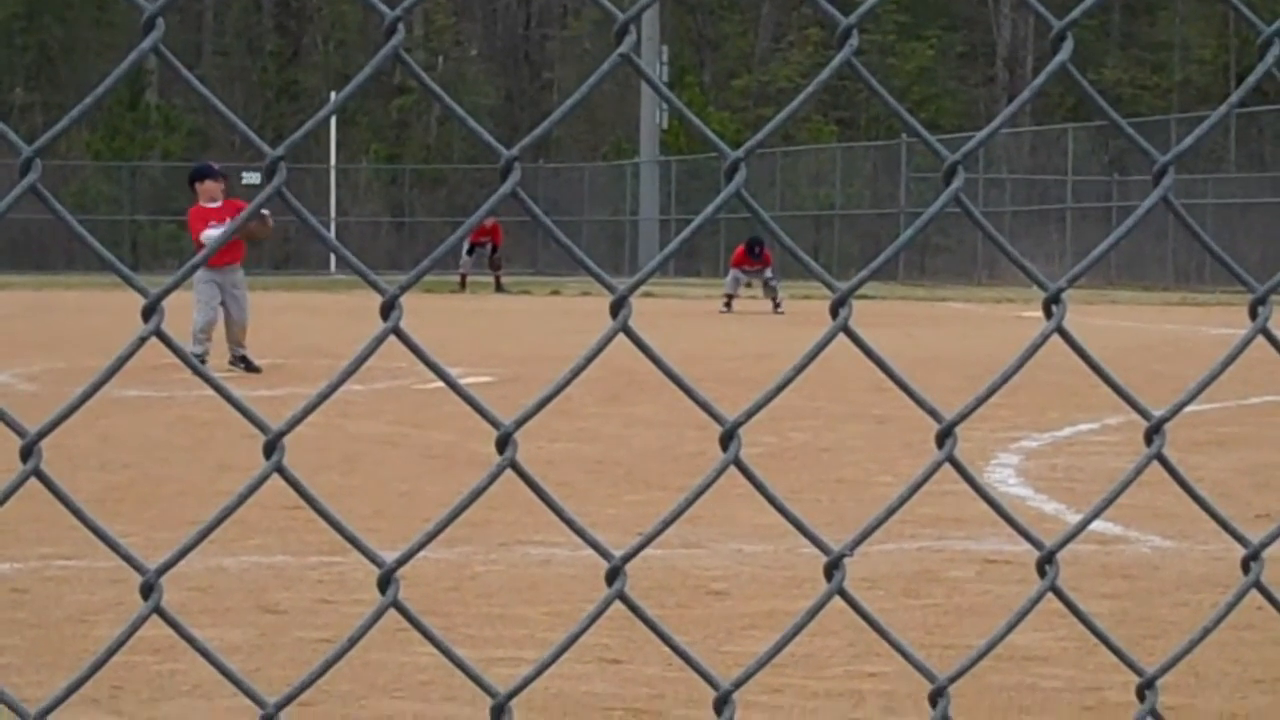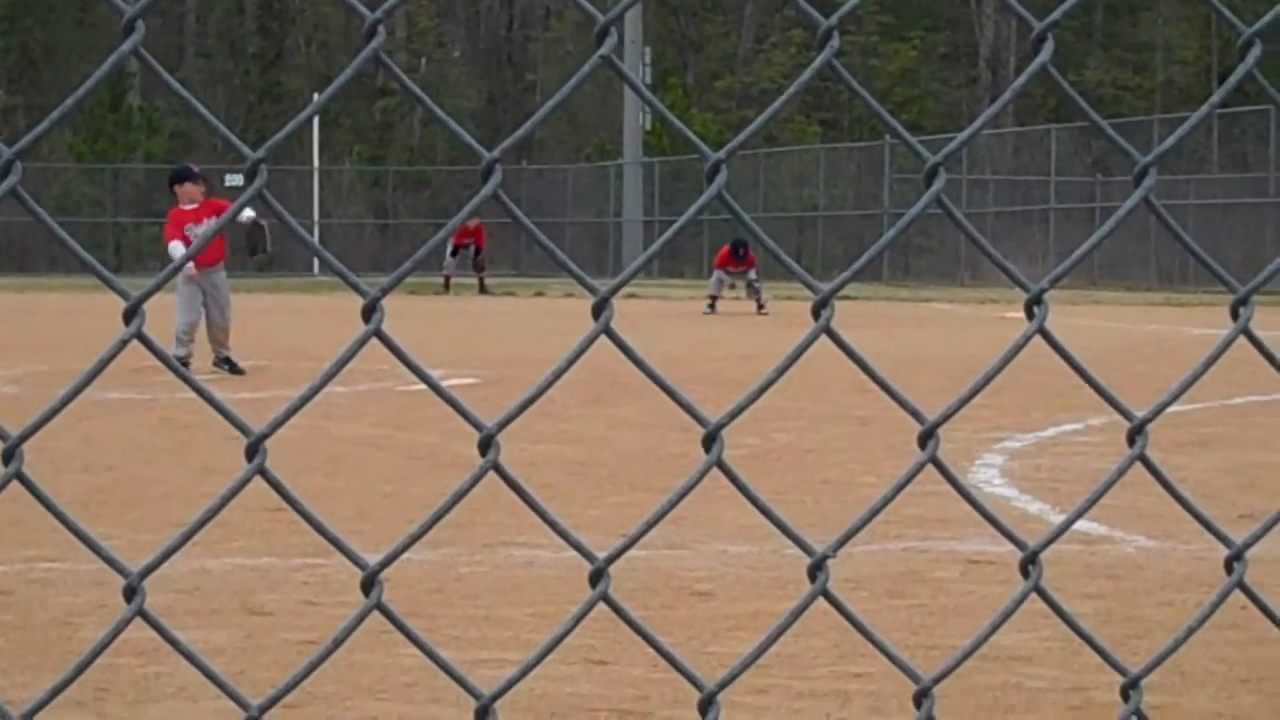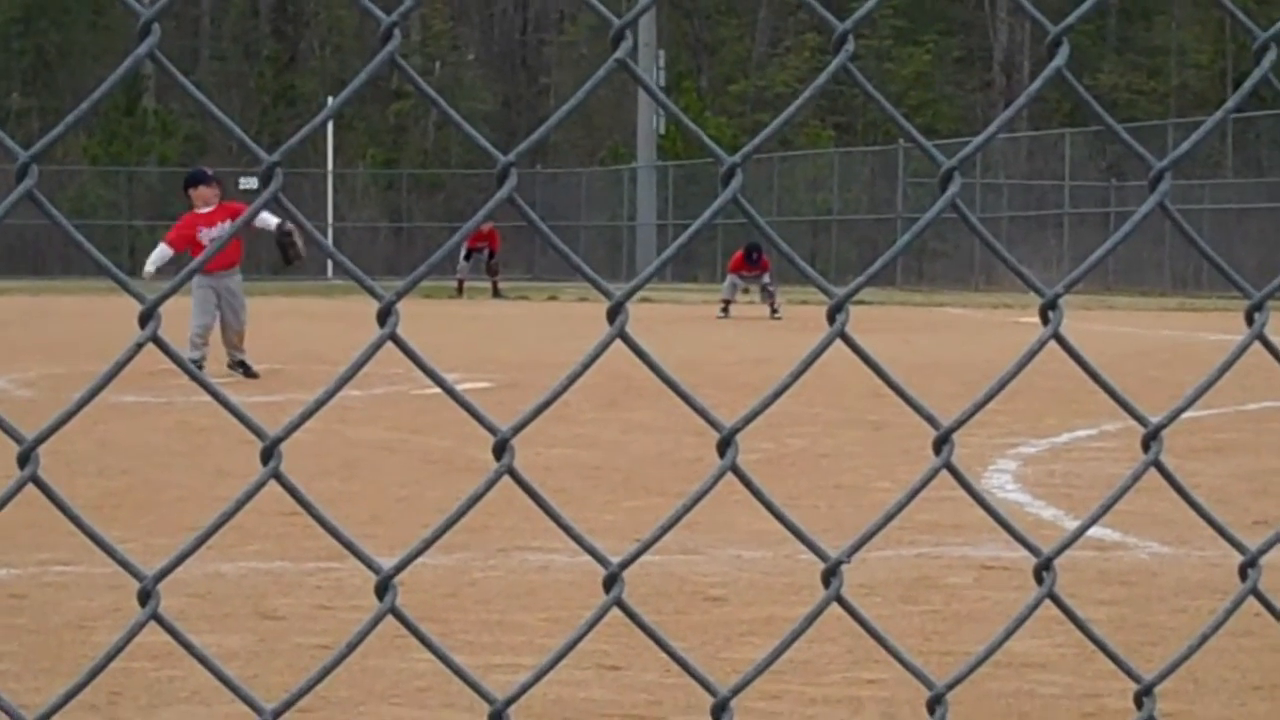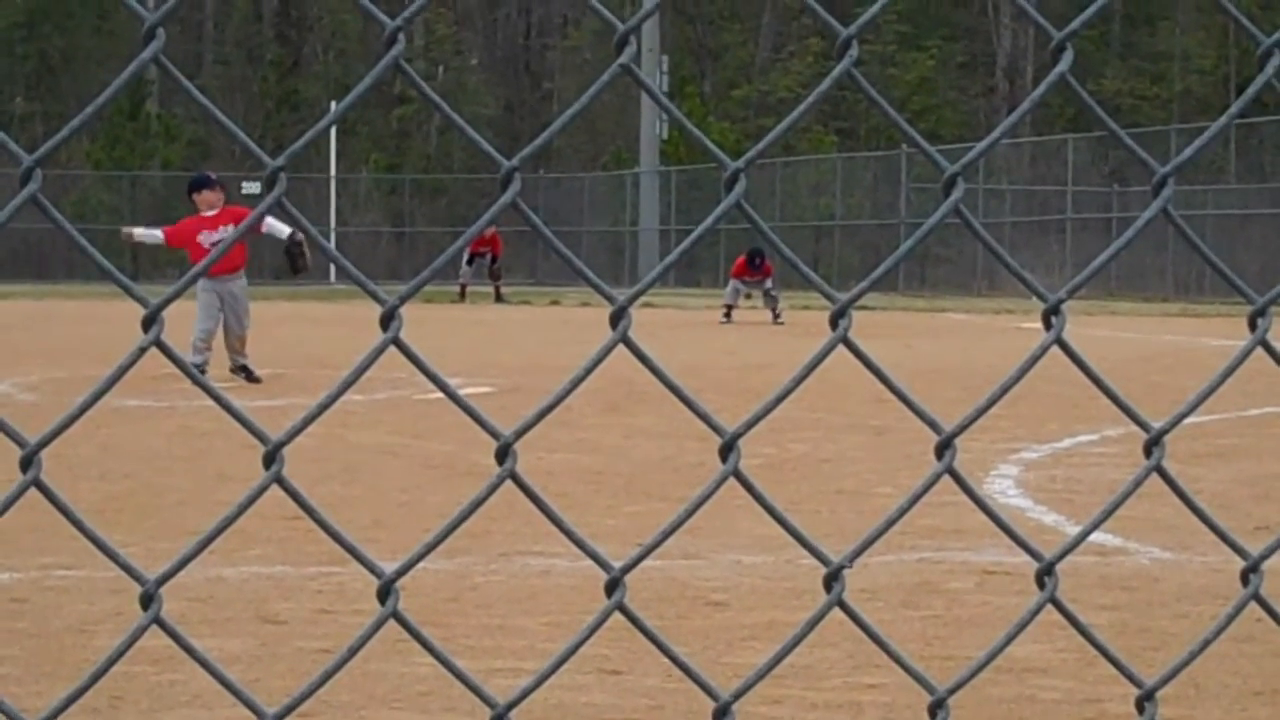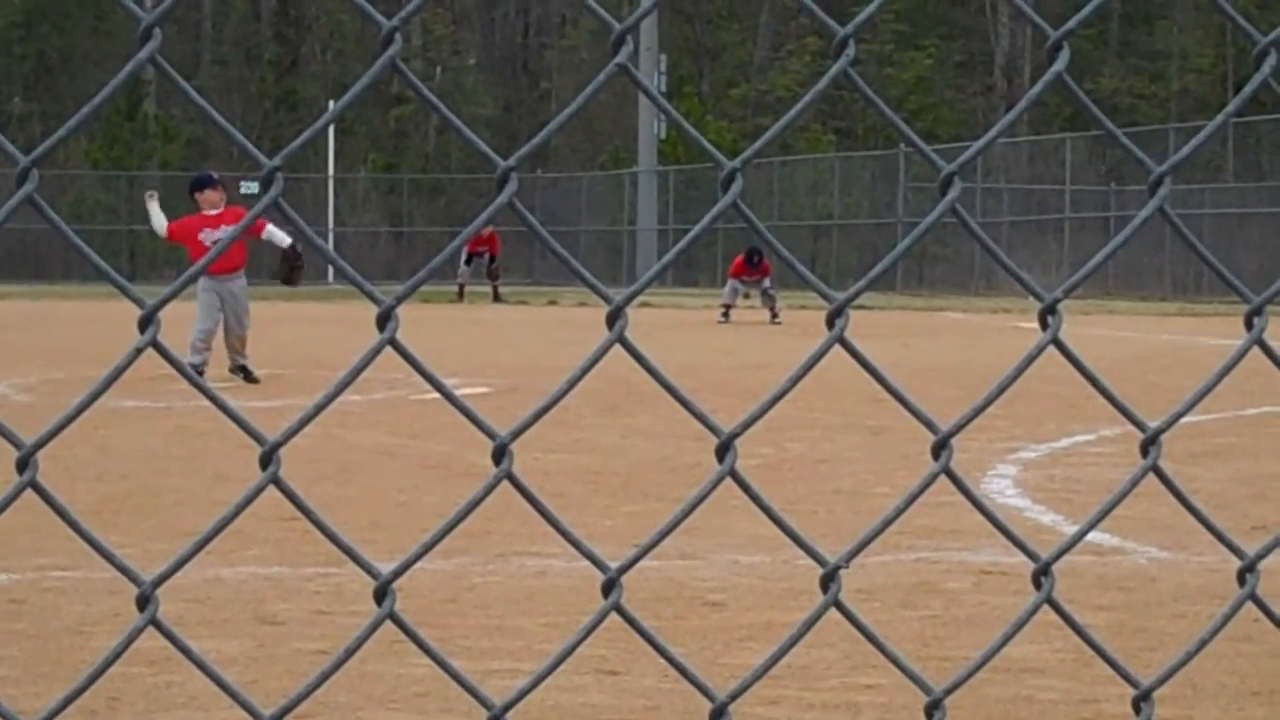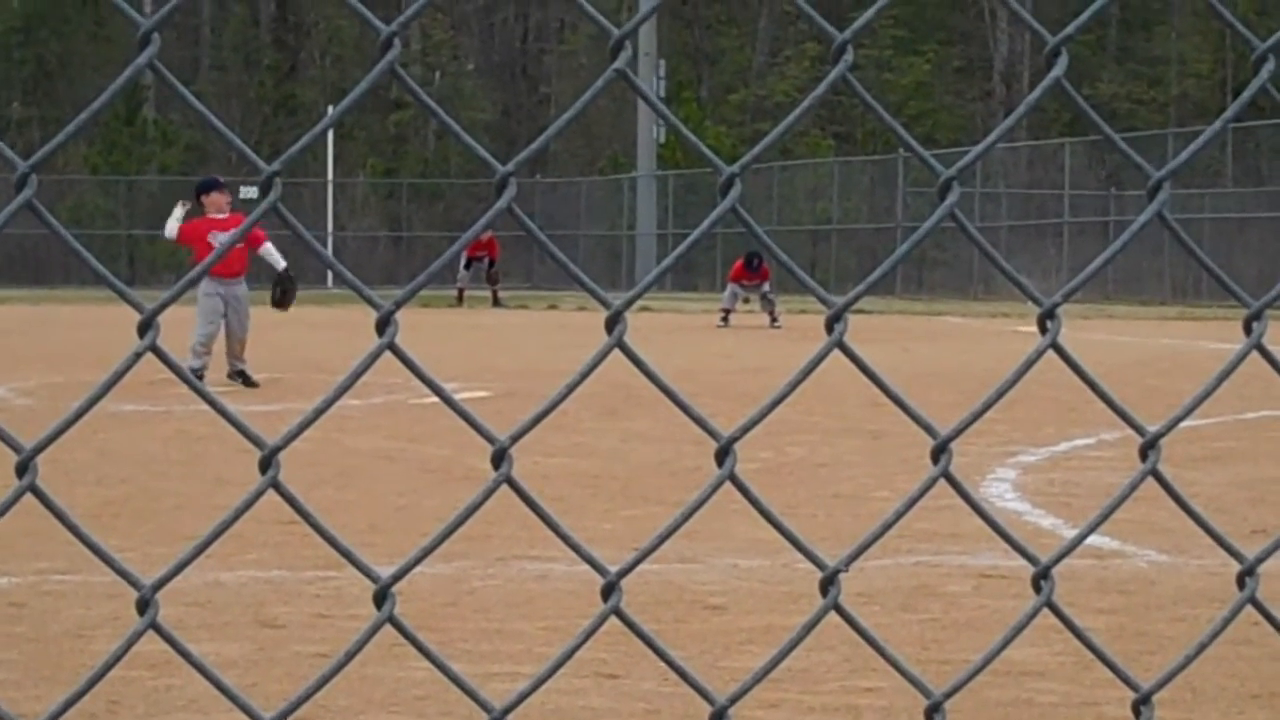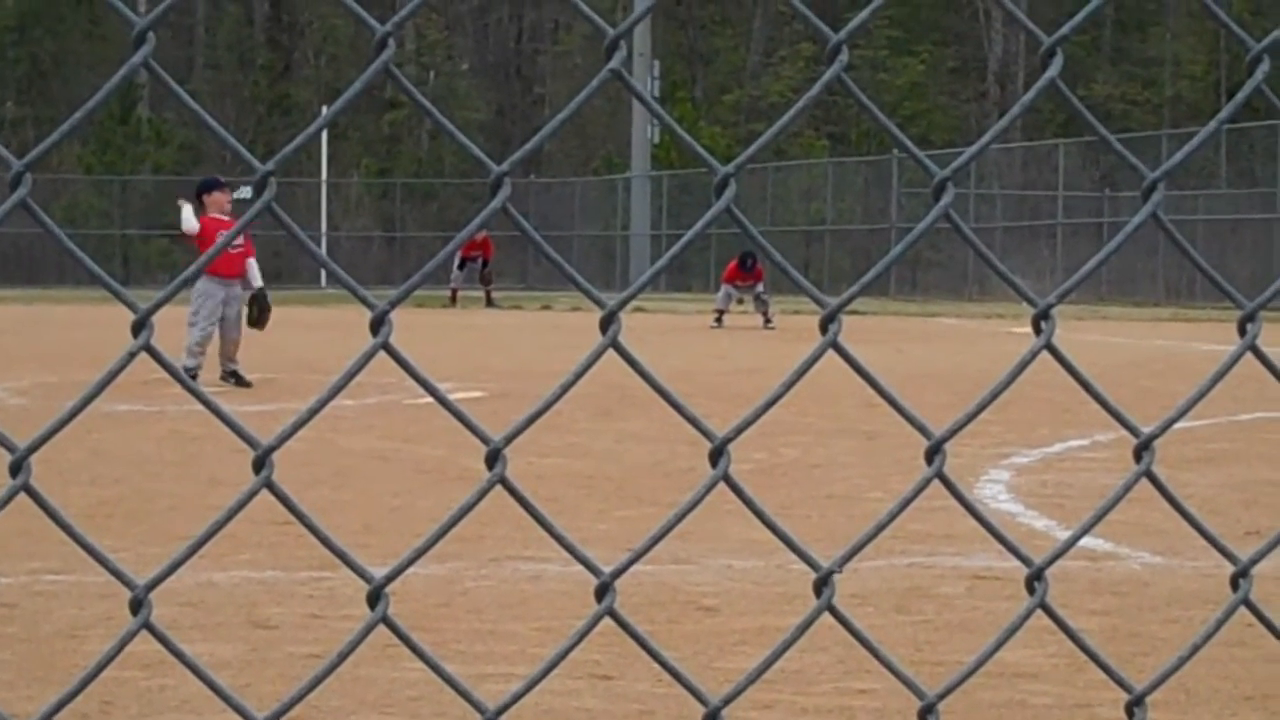
dt=0.1s
person 1, frame 1
left shoulder: (233, 206)
right shoulder: (196, 213)
right elbow: (207, 237)
left wrist: (263, 217)
left hip: (234, 271)
right hip: (208, 273)
left knee: (239, 316)
right knee: (205, 317)
left ankle: (238, 355)
right ankle: (198, 357)
person 1, frame 2
left shoulder: (214, 205)
right shoulder: (175, 216)
left elbow: (238, 211)
right elbow: (174, 244)
left wrist: (250, 217)
right wrist: (186, 264)
left hip: (216, 272)
right hip: (190, 276)
left knee: (221, 318)
right knee: (188, 319)
left ankle: (222, 357)
right ankle: (181, 360)
person 1, frame 3
left shoulder: (231, 209)
right shoulder: (187, 223)
left elbow: (256, 215)
right elbow: (169, 245)
left wrist: (279, 225)
right wrist: (151, 265)
left hip: (232, 276)
right hip: (205, 279)
left knee: (236, 322)
right knee: (202, 323)
left ankle: (237, 359)
right ankle: (195, 363)
person 1, frame 4
left shoulder: (234, 213)
right shoulder: (189, 225)
left elbow: (263, 221)
right elbow: (163, 236)
left wrist: (289, 233)
right wrist: (137, 233)
left hip: (235, 280)
right hip: (208, 283)
left knee: (238, 327)
right knee: (205, 327)
left ankle: (240, 364)
right ankle: (197, 368)
person 1, frame 5
left shoulder: (237, 214)
right shoulder: (191, 224)
left elbow: (264, 228)
right elbow: (163, 229)
left wrist: (288, 244)
right wrist: (153, 205)
left hip: (235, 280)
right hip: (209, 282)
left knee: (238, 326)
right knee: (205, 326)
left ankle: (239, 364)
right ankle: (196, 367)
person 1, frame 6
left shoulder: (240, 221)
right shoulder: (198, 226)
left elbow: (262, 243)
right elbow: (171, 232)
left wrist: (281, 266)
right wrist: (179, 210)
left hip: (238, 285)
right hip: (212, 286)
left knee: (239, 331)
right knee: (206, 330)
left ankle: (237, 369)
right ankle: (196, 371)
person 1, frame 7
left shoulder: (236, 226)
right shoulder: (206, 223)
left elbow: (248, 257)
right elbow: (189, 228)
left wrist: (258, 285)
right wrist: (186, 207)
left hip: (234, 286)
right hip: (211, 285)
left knee: (232, 332)
right knee: (202, 330)
left ankle: (229, 370)
right ankle: (190, 371)
